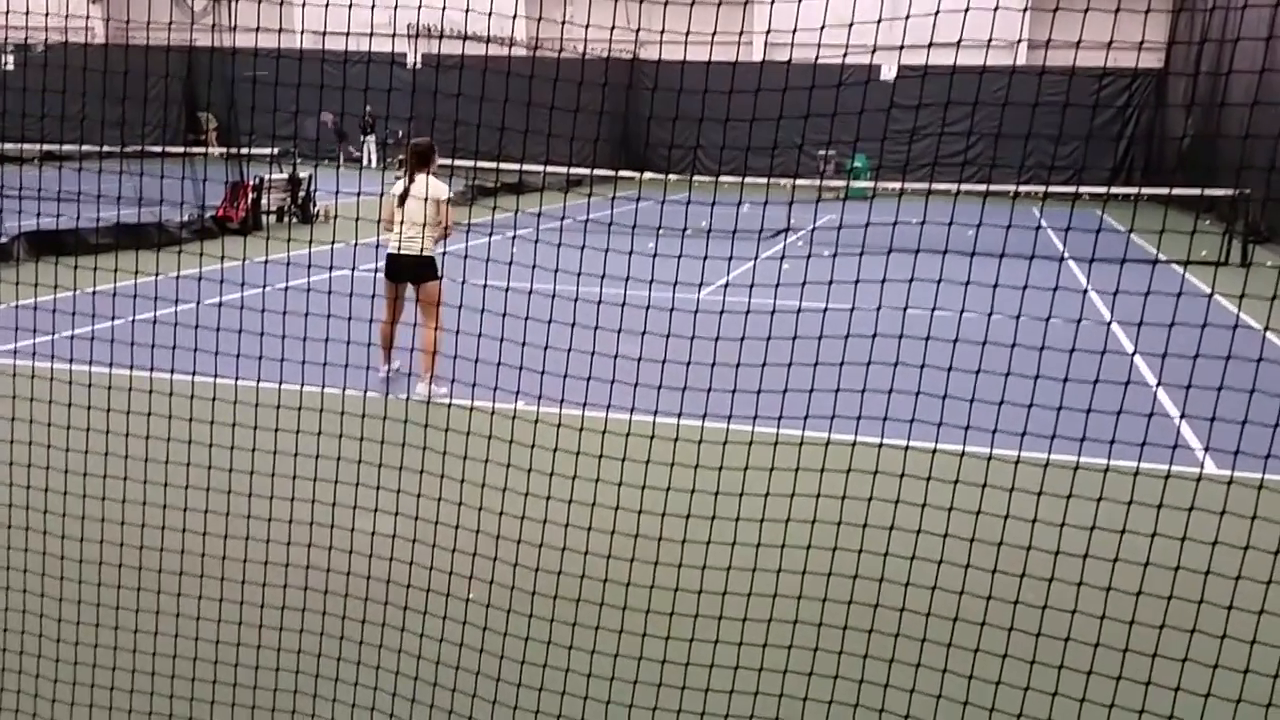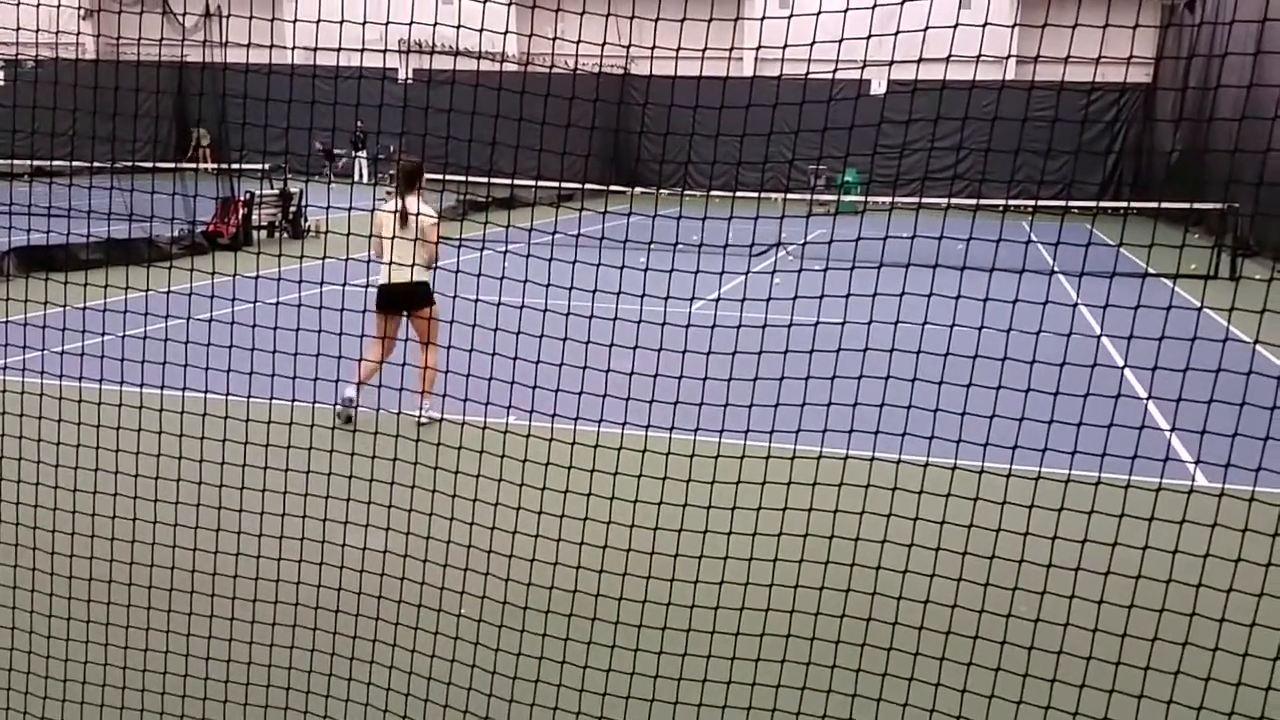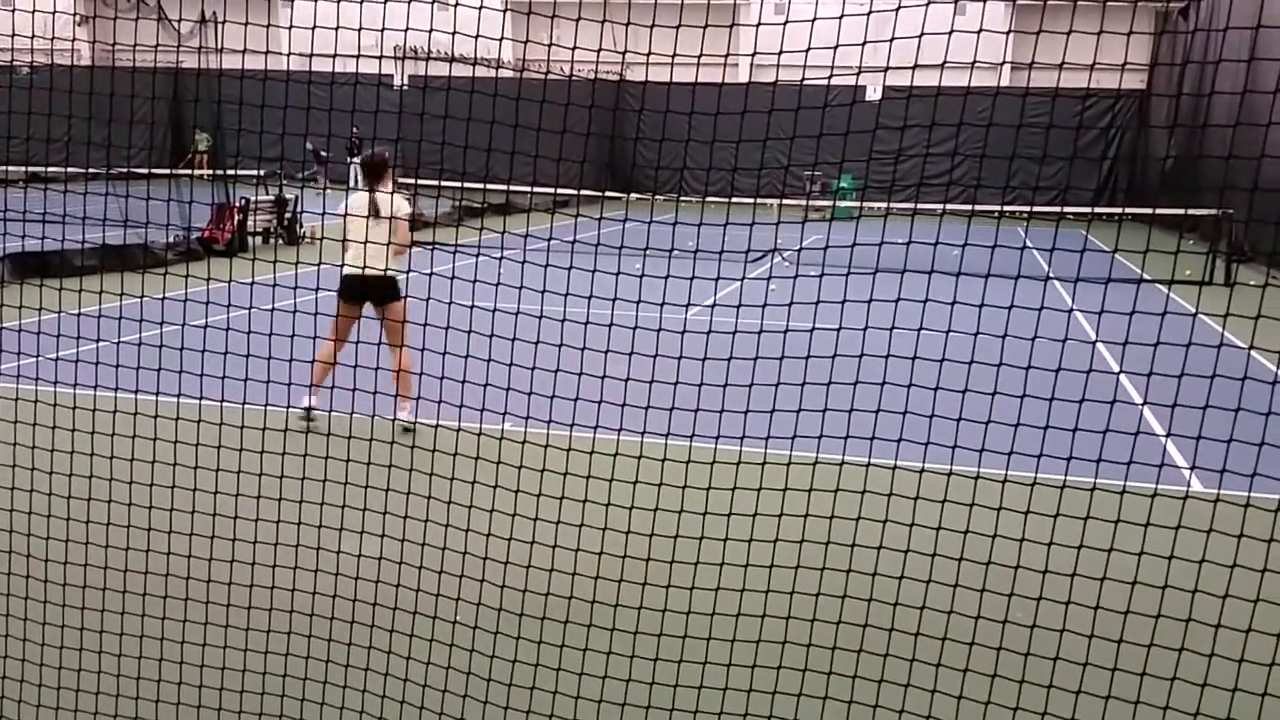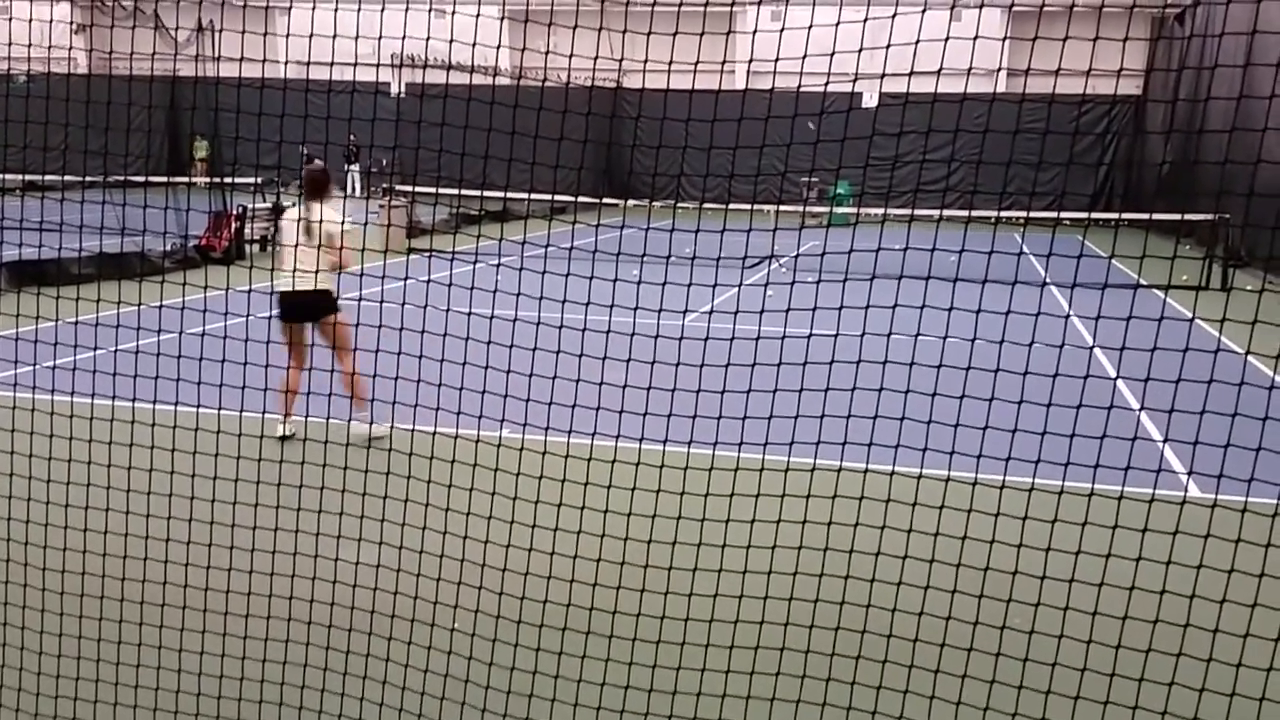
dt=0.3s
person 1, frame 1
left shoulder: (398, 186)
right shoulder: (439, 188)
left elbow: (385, 224)
right elbow: (446, 230)
left hip: (395, 257)
right hip: (421, 260)
left knee: (392, 312)
right knee: (431, 322)
left ankle: (386, 365)
right ankle: (427, 382)
person 1, frame 2
left shoulder: (381, 210)
right shoulder: (426, 213)
left elbow: (376, 252)
right elbow: (432, 256)
left hip: (387, 286)
right hip: (415, 286)
left knee: (379, 349)
right knee: (429, 347)
left ankle: (353, 390)
right ankle: (424, 406)
person 1, frame 3
left shoulder: (352, 201)
right shoulder: (400, 203)
left elbow: (345, 239)
right elbow: (402, 247)
left hip: (353, 277)
right hip: (383, 279)
left knee: (336, 341)
right knee: (397, 348)
left ankle: (311, 397)
right ankle: (404, 410)
person 1, frame 4
left shoulder: (287, 216)
right shoulder: (333, 218)
left elbow: (282, 256)
right elbow: (340, 262)
left hip: (287, 294)
right hip: (319, 294)
left knee: (295, 362)
right knee: (346, 356)
left ankle: (285, 422)
right ankle: (362, 419)
